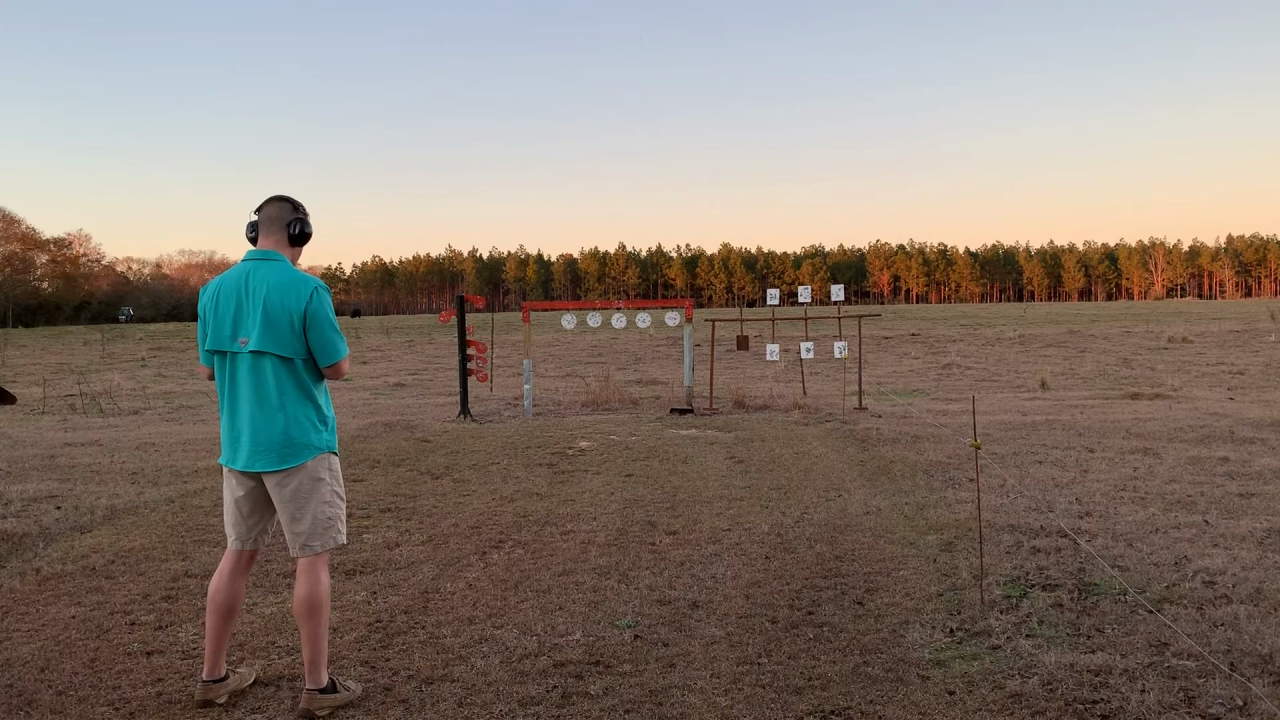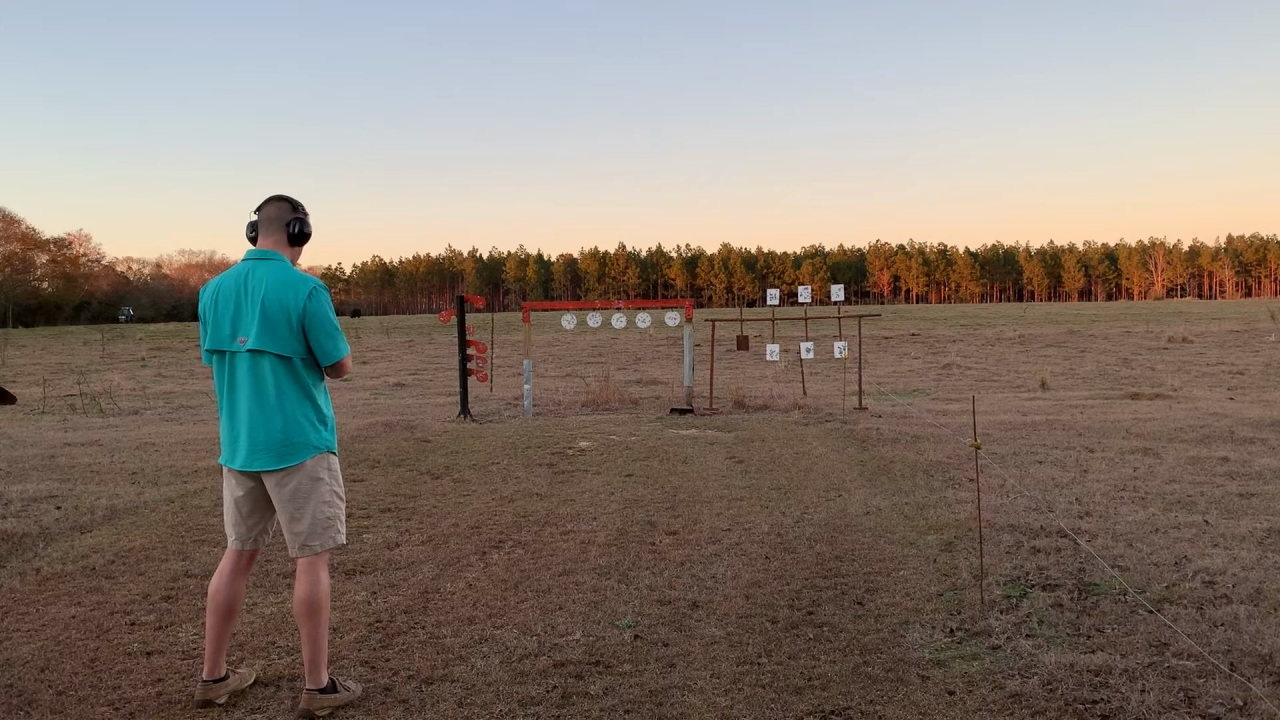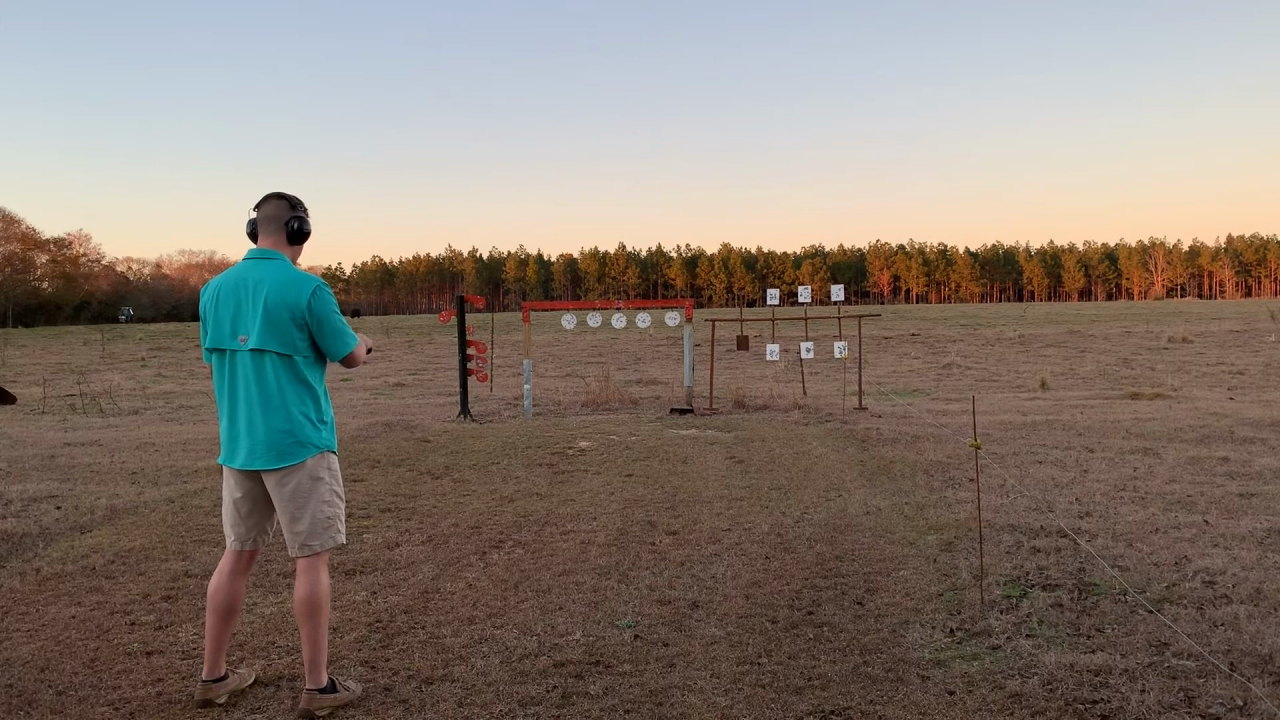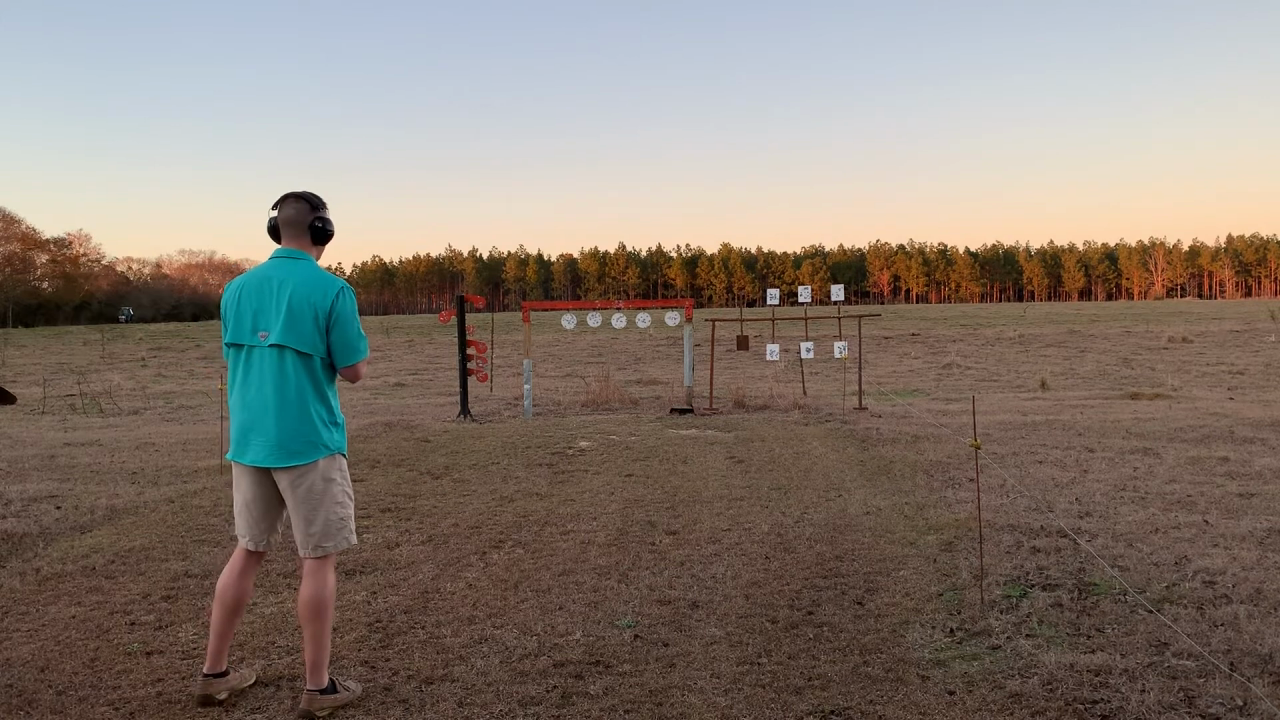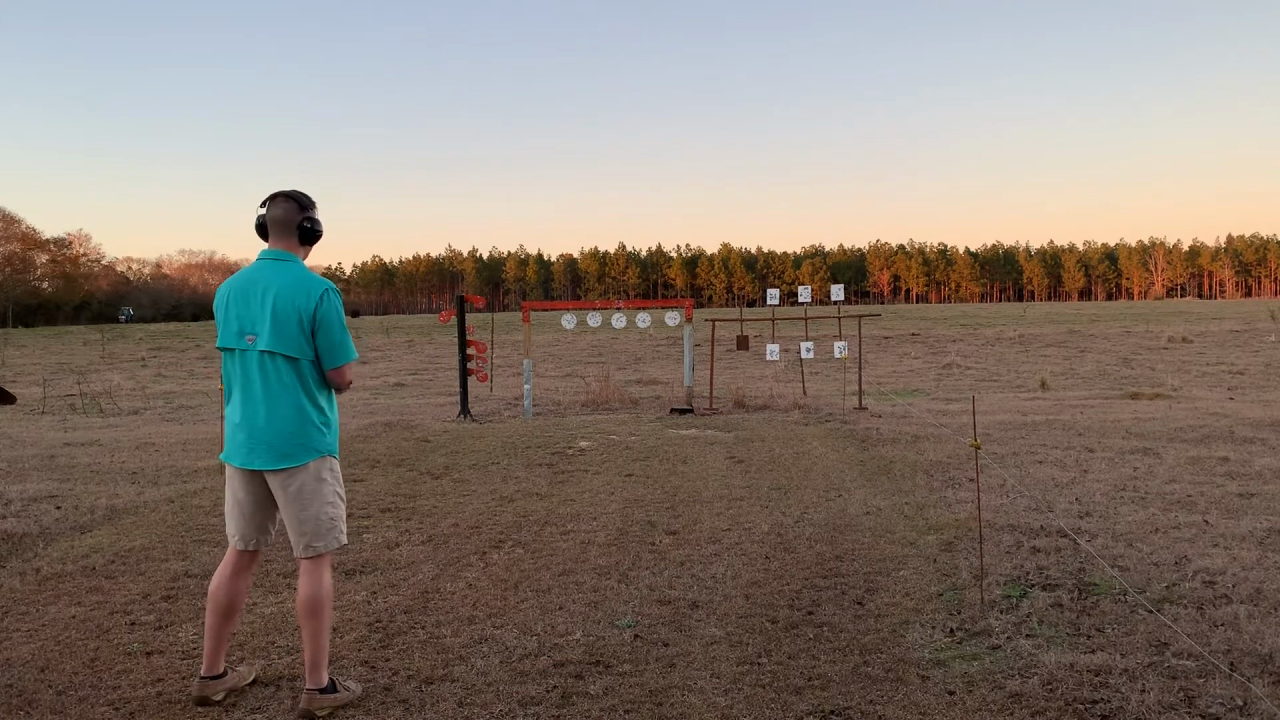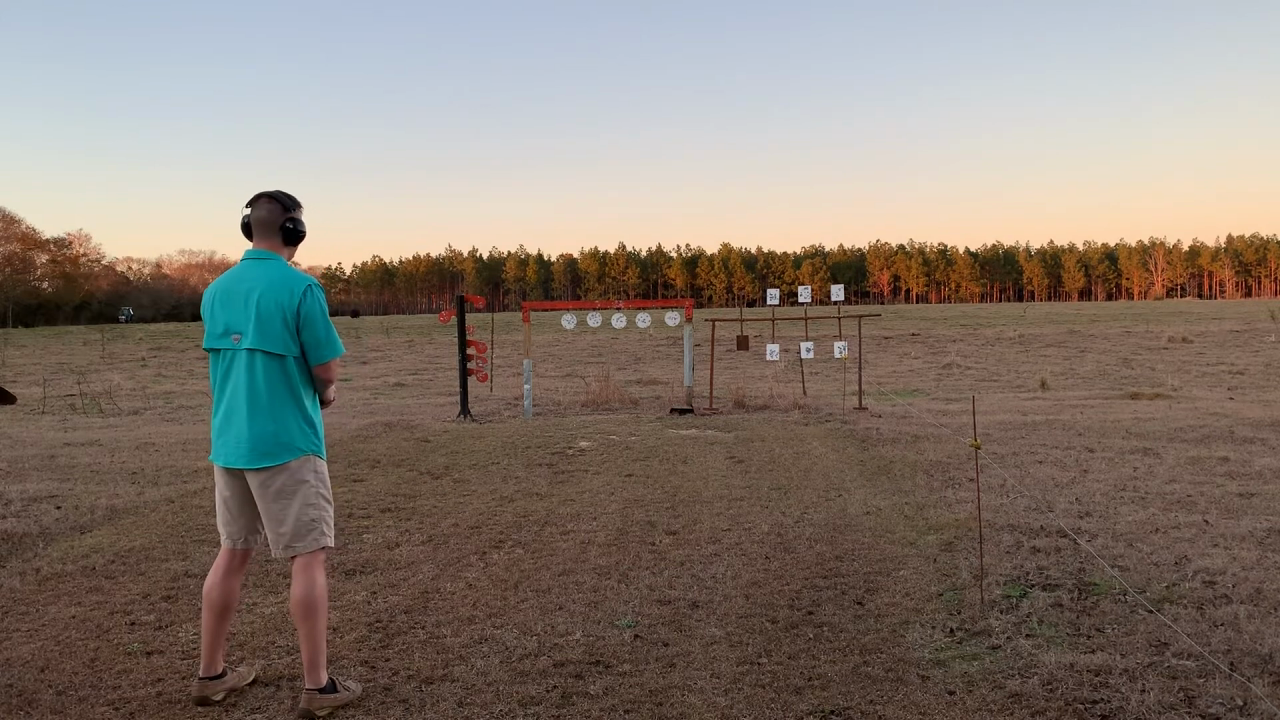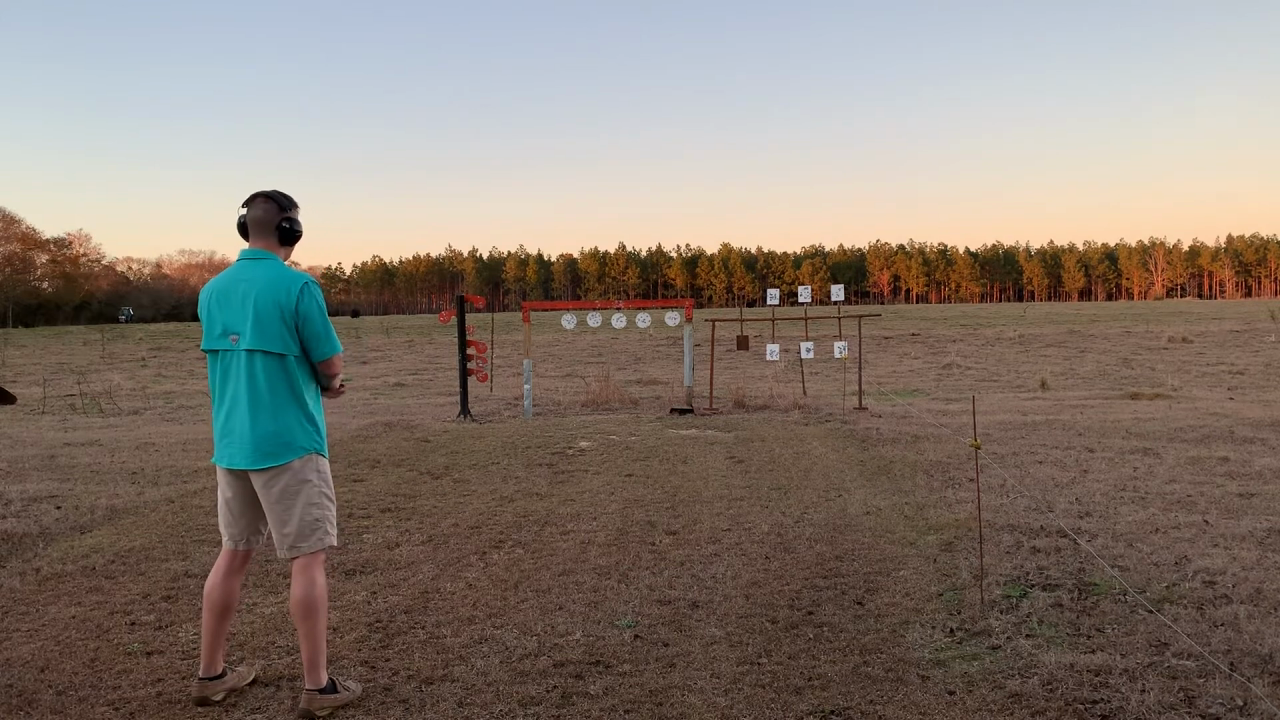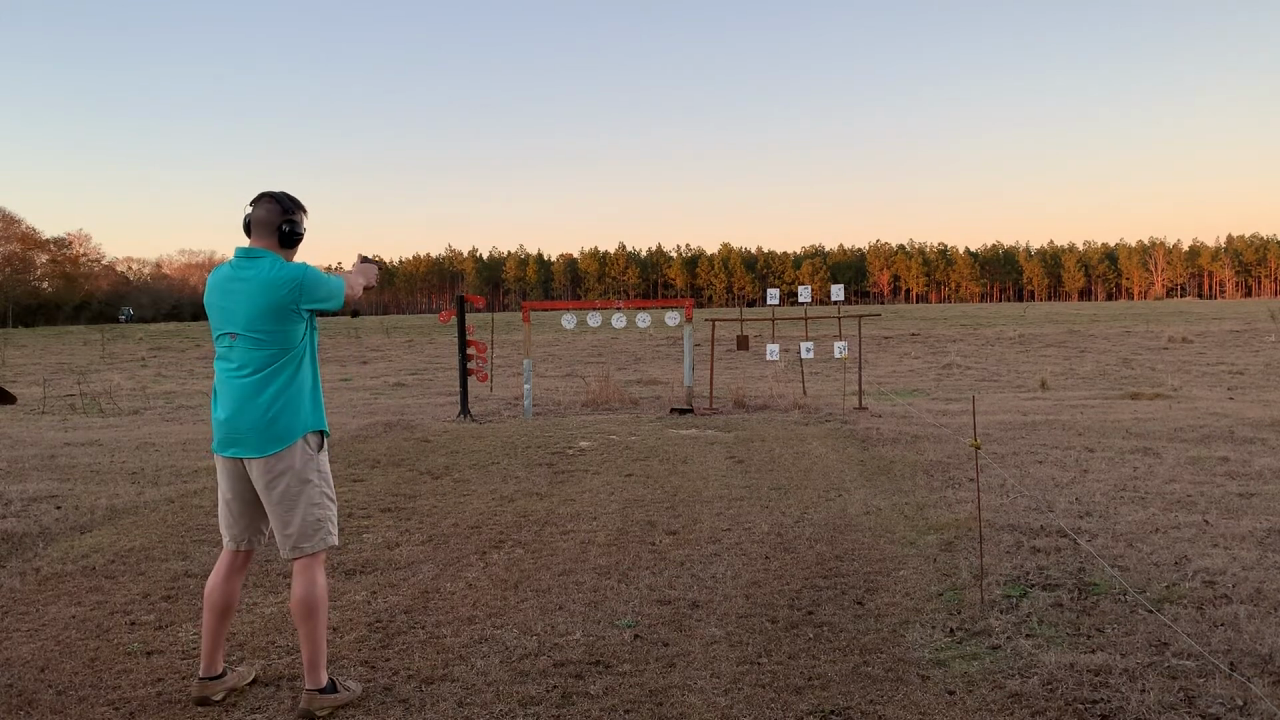
dt=0.4s
person 1, frame 1
left shoulder: (215, 289)
right shoulder: (307, 289)
left elbow: (209, 368)
right elbow: (337, 369)
right wrist: (323, 352)
left hip: (240, 446)
right hip: (300, 445)
left knee: (238, 553)
right knee: (312, 558)
left ankle: (213, 676)
person 1, frame 2
left shoulder: (214, 289)
right shoulder: (304, 289)
left elbow: (216, 362)
right elbow: (339, 367)
right wrist: (338, 361)
left hip: (239, 445)
right hip: (299, 444)
left knee: (238, 553)
right knee: (312, 558)
left ankle: (214, 676)
person 1, frame 3
left shoulder: (215, 289)
right shoulder: (307, 288)
right elbow: (351, 358)
right wrist: (361, 342)
left hip: (239, 445)
right hip: (298, 444)
left knee: (238, 554)
right knee: (311, 559)
left ankle: (213, 676)
person 1, frame 4
left shoulder: (238, 288)
right shoulder: (331, 289)
left elbow: (237, 357)
right elbow: (354, 371)
right wrist: (344, 346)
left hip: (249, 442)
right hip: (310, 443)
left knee: (248, 551)
right knee: (318, 560)
left ankle: (214, 672)
person 1, frame 5
left shoulder: (229, 289)
right shoulder: (316, 290)
right elbow: (341, 375)
right wrist: (329, 379)
left hip: (244, 444)
right hip: (302, 445)
left knee: (240, 554)
right knee: (315, 560)
left ankle: (212, 674)
person 1, frame 6
left shoulder: (216, 290)
right shoulder: (301, 288)
right elbow: (327, 370)
right wrist: (323, 390)
left hip: (231, 443)
right hip: (288, 443)
left knee: (232, 553)
right knee: (307, 558)
left ankle: (211, 674)
person 1, frame 7
left shoulder: (213, 290)
right shoulder: (297, 287)
right elbow: (331, 366)
right wrist: (329, 380)
left hip: (232, 442)
right hip: (289, 443)
left knee: (234, 553)
right knee: (308, 559)
left ankle: (211, 674)
person 1, frame 8
left shoulder: (218, 280)
right shoulder: (293, 280)
right elbow: (347, 291)
left wrist: (345, 275)
right wrist: (360, 275)
left hip: (231, 437)
right hip: (285, 437)
left knee: (235, 552)
right knee: (308, 558)
left ankle: (211, 674)
